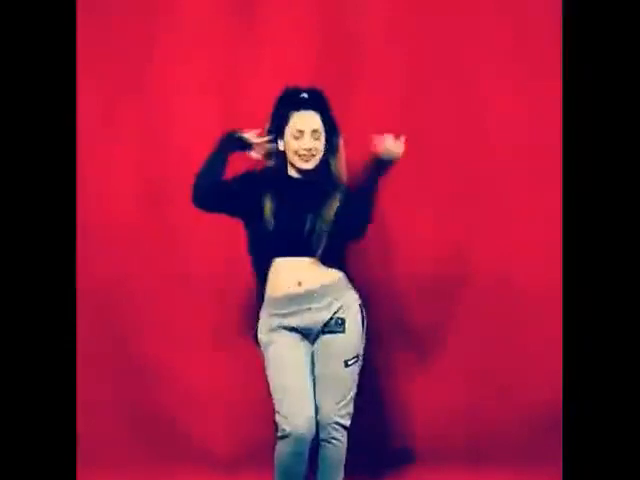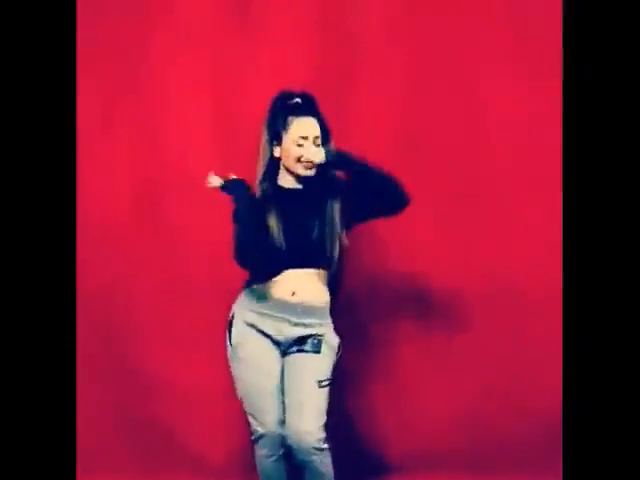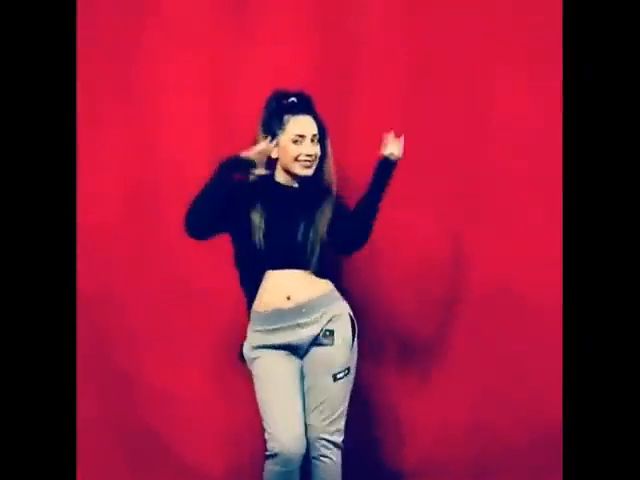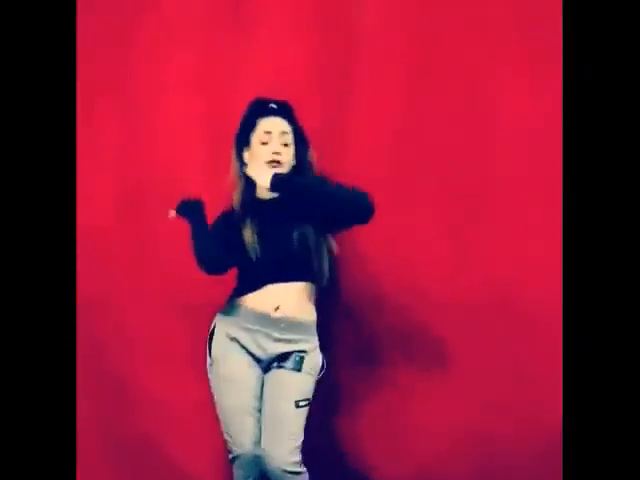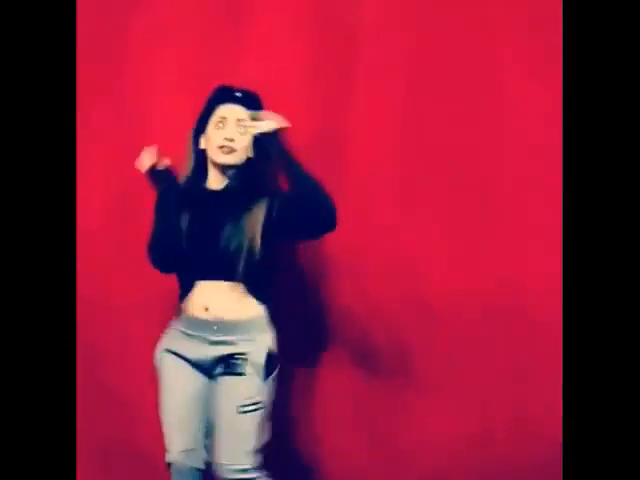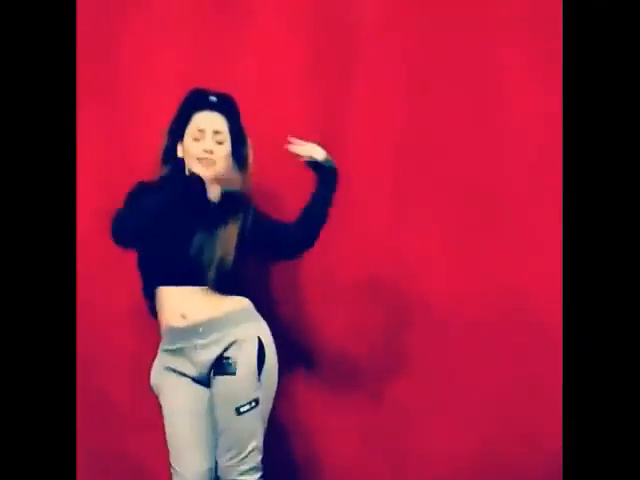
dt=0.5s
person 1, frame 1
left shoulder: (336, 191)
right shoulder: (260, 184)
left elbow: (353, 230)
right elbow: (205, 196)
left wrist: (378, 168)
right wrist: (230, 144)
left hip: (336, 309)
right hip: (281, 317)
left knee: (334, 419)
right knee: (295, 422)
person 1, frame 2
left shoulder: (334, 196)
right shoulder: (254, 203)
left elbow: (395, 199)
right elbow: (252, 259)
left wrist: (341, 162)
right wrist: (241, 195)
left hip: (312, 327)
right hip: (255, 320)
left knee: (306, 435)
right knee: (266, 433)
person 1, frame 3
left shoulder: (323, 200)
right shoulder: (243, 194)
left elbow: (351, 238)
right elbow: (196, 226)
left wrist: (384, 170)
right wrist: (234, 167)
left hip: (326, 320)
right hip: (267, 332)
left knee: (325, 439)
right knee: (285, 446)
person 1, frame 4
left shoulder: (309, 205)
right shoulder: (234, 217)
left elbow: (362, 207)
right elbow: (213, 262)
left wrist: (288, 182)
right wrist: (194, 214)
left hip: (296, 341)
right hip: (237, 333)
person 1, frame 5
left shoulder: (265, 202)
right shoulder: (179, 199)
left elbow: (321, 219)
right elbow: (164, 258)
left wrist: (280, 149)
right wrist: (164, 185)
left hip: (245, 343)
right hip: (185, 340)
person 1, frame 6
left shoulder: (236, 211)
right shoulder: (154, 199)
left elbow: (288, 245)
right elbow: (124, 231)
left wrist: (325, 175)
right wrist: (190, 188)
left hip: (235, 341)
right hip: (176, 352)
